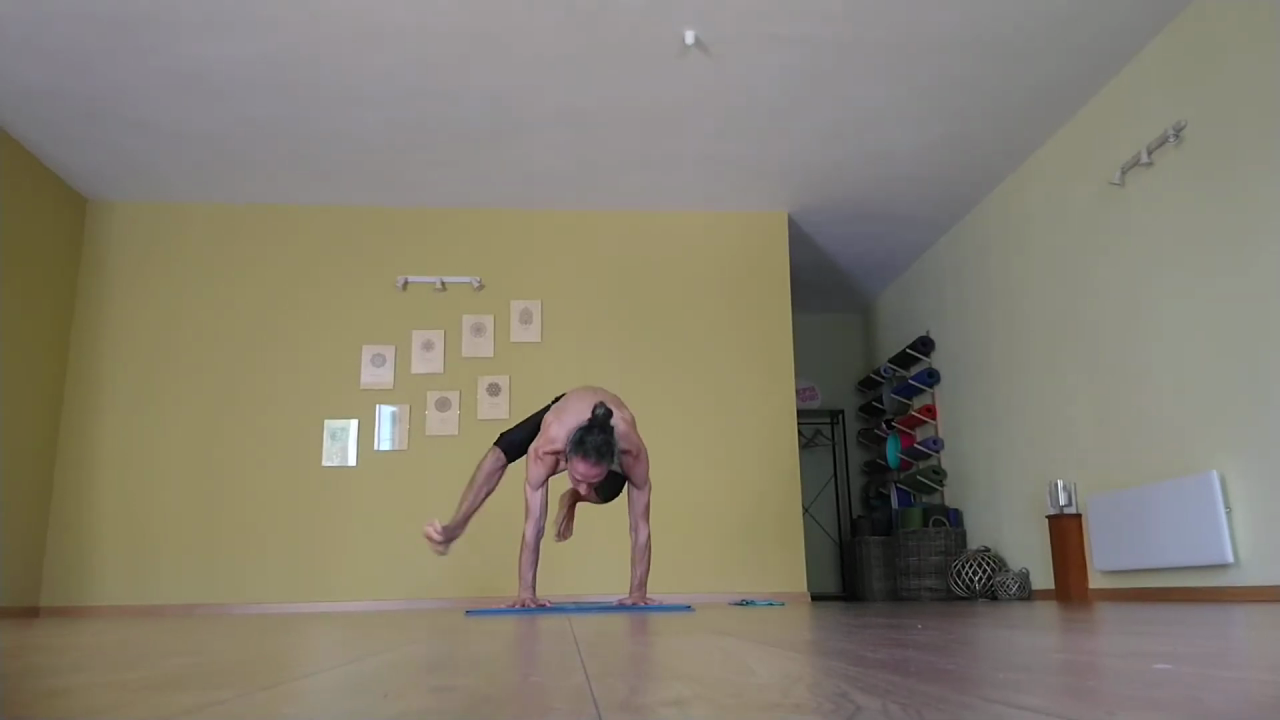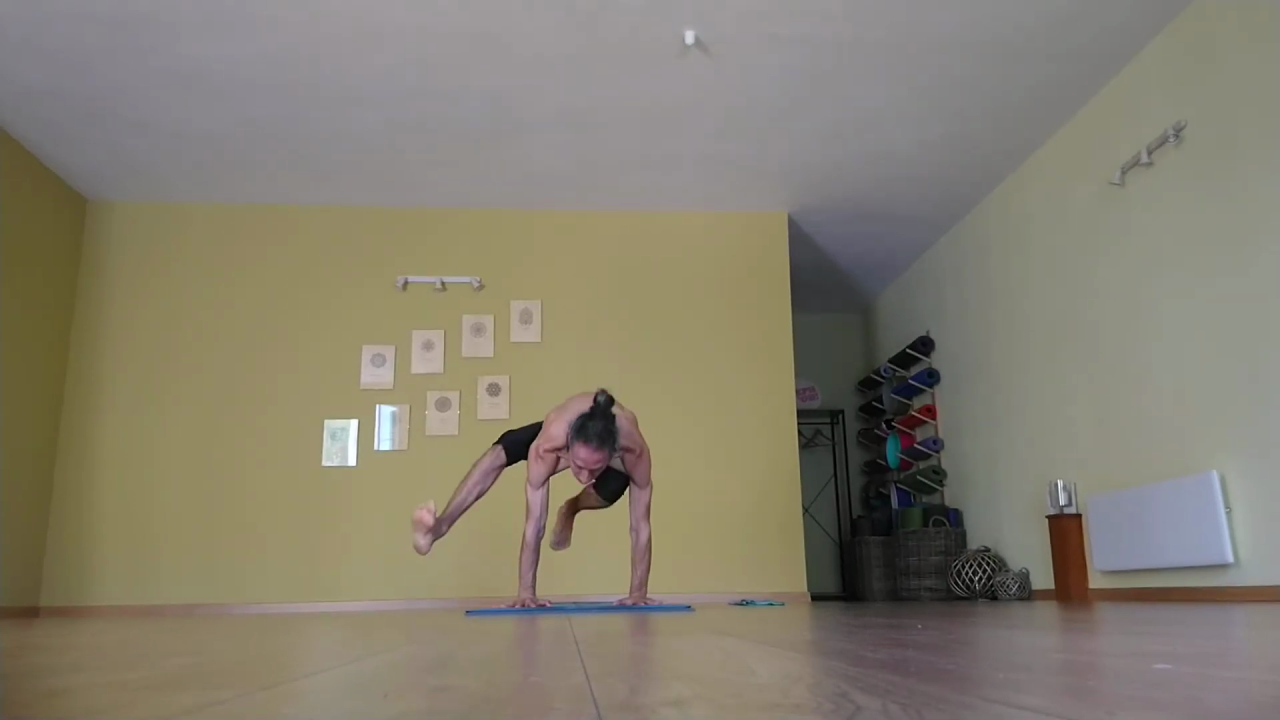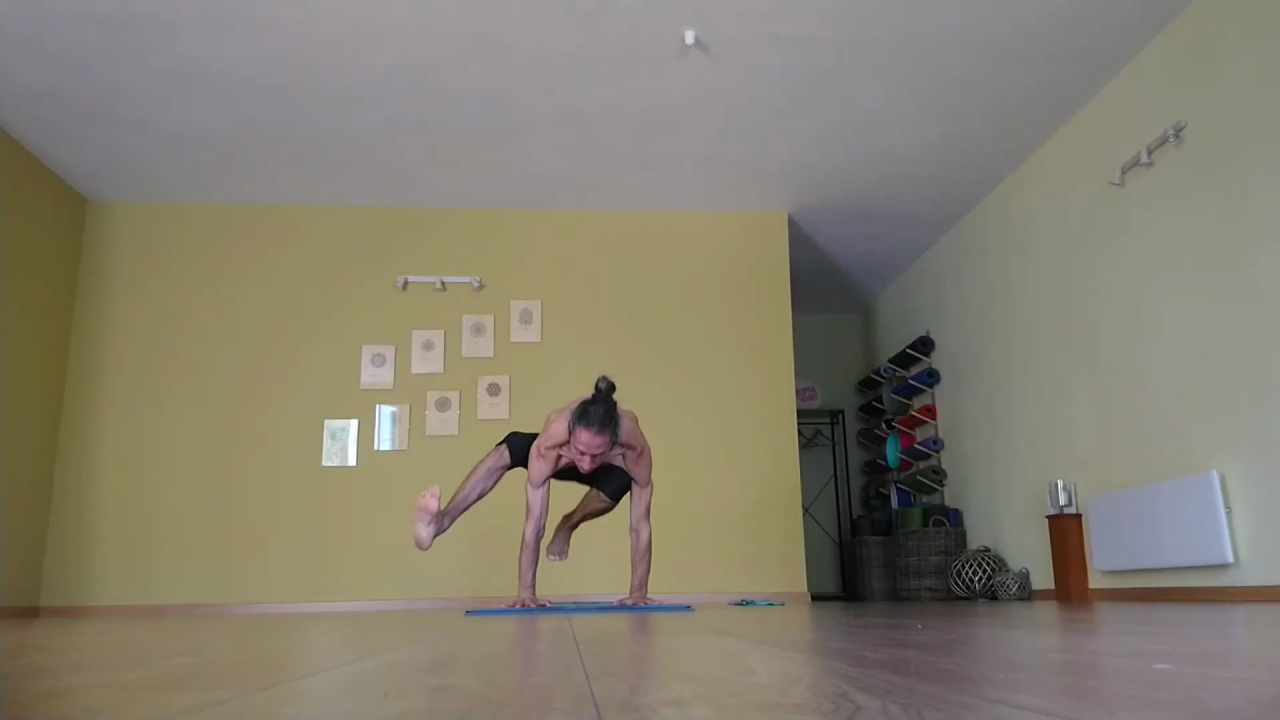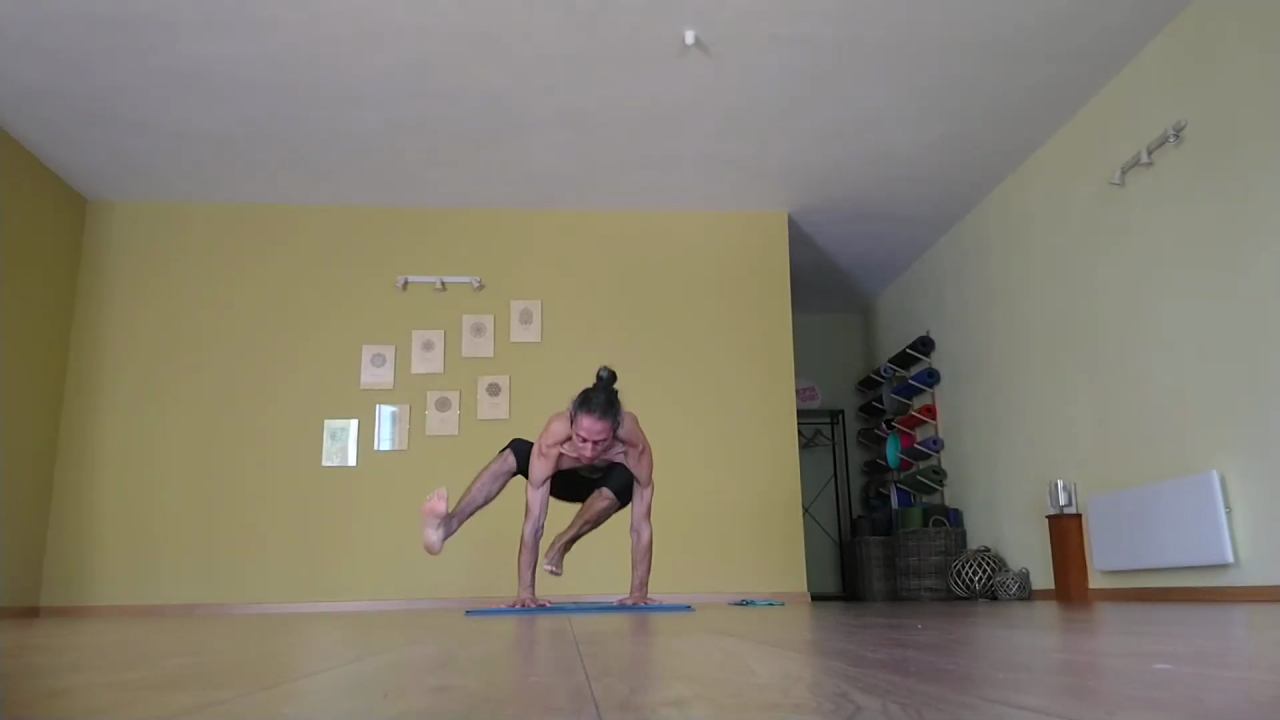
dt=0.1s
person 1, frame 1
left shoulder: (631, 451)
right shoulder: (545, 448)
left elbow: (640, 526)
right elbow: (534, 524)
left wrist: (638, 592)
right wrist: (526, 591)
left knee: (607, 490)
right knee: (501, 453)
left ankle: (571, 499)
right ankle: (454, 528)
person 1, frame 2
left shoulder: (633, 449)
right shoulder: (547, 445)
left elbow: (641, 526)
right elbow: (534, 524)
left wrist: (639, 592)
right wrist: (526, 591)
left knee: (609, 491)
right knee: (500, 453)
left ankle: (571, 510)
right ankle: (441, 525)
person 1, frame 3
left shoulder: (634, 447)
right shoulder: (551, 441)
left elbow: (641, 526)
right elbow: (534, 522)
left wrist: (638, 592)
right wrist: (525, 591)
left hip: (608, 471)
right hip: (564, 461)
left knee: (614, 489)
right knee: (507, 451)
left ankle: (568, 524)
right ankle: (441, 523)
person 1, frame 4
left shoulder: (634, 445)
right shoulder: (552, 441)
left elbow: (641, 526)
right elbow: (533, 522)
left wrist: (639, 591)
right wrist: (525, 590)
left hip: (605, 475)
right hip: (566, 473)
left knee: (620, 485)
right knee: (511, 457)
left ankle: (564, 542)
right ankle: (447, 525)
